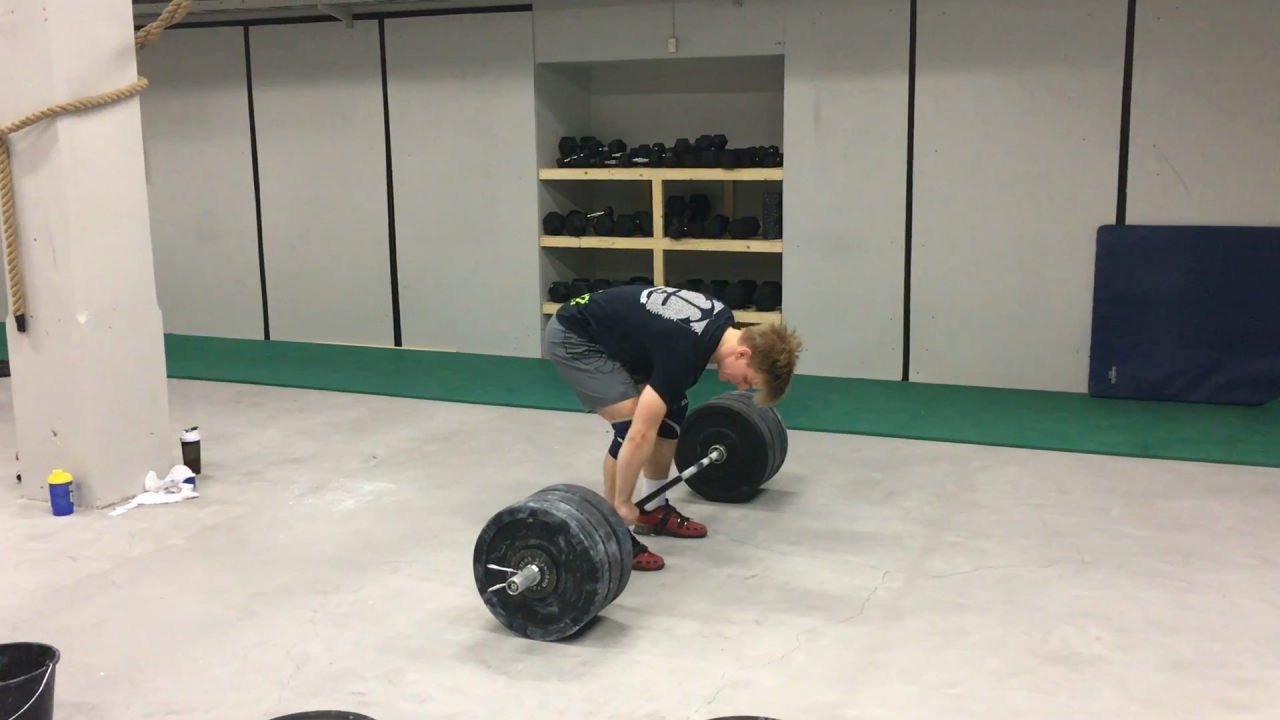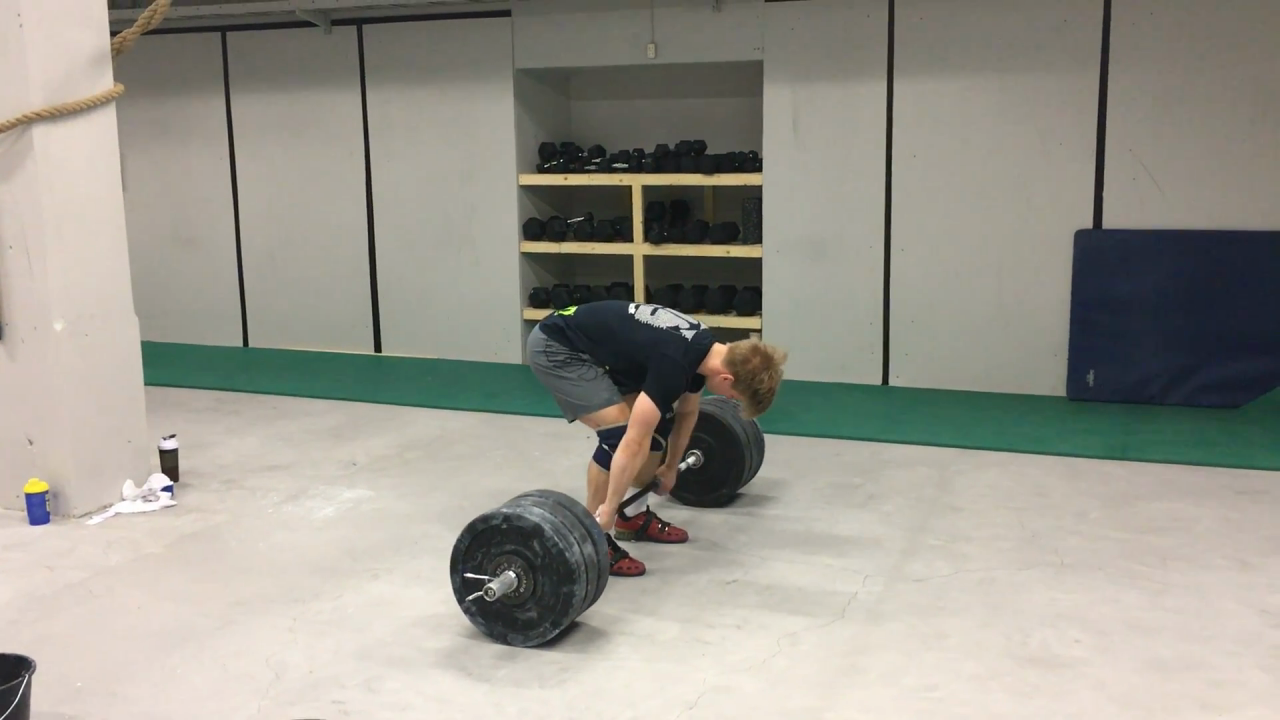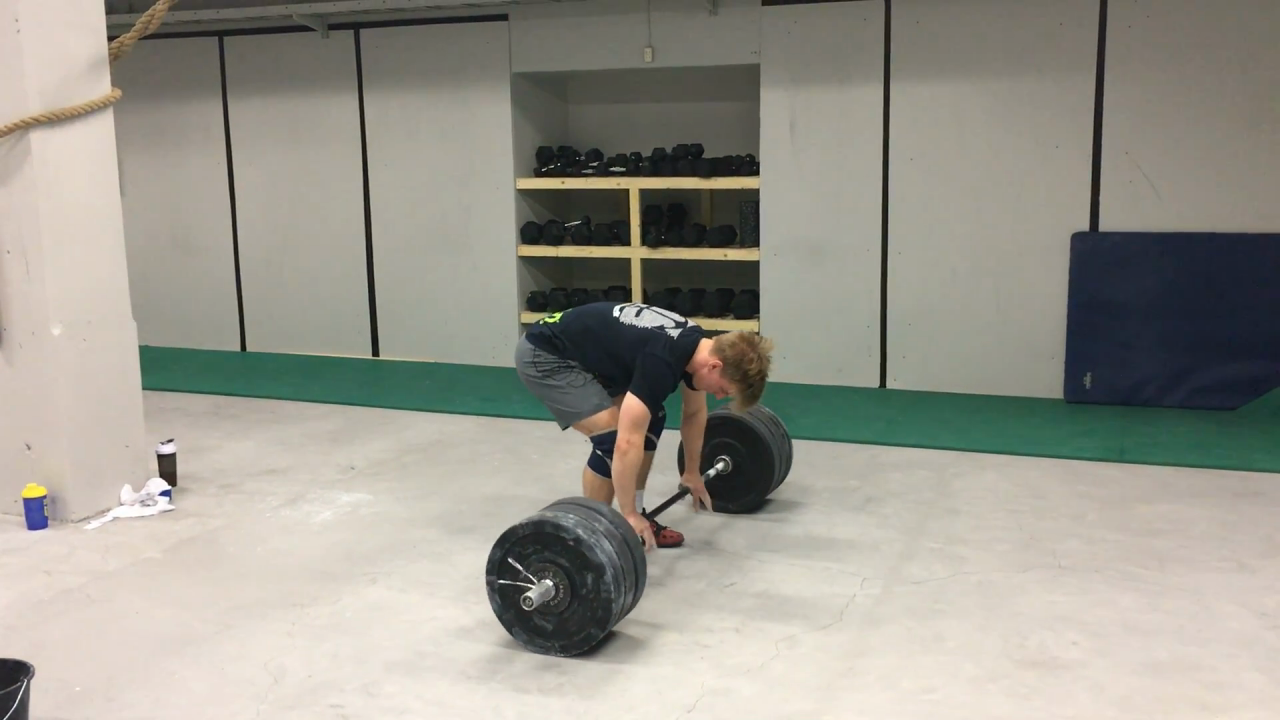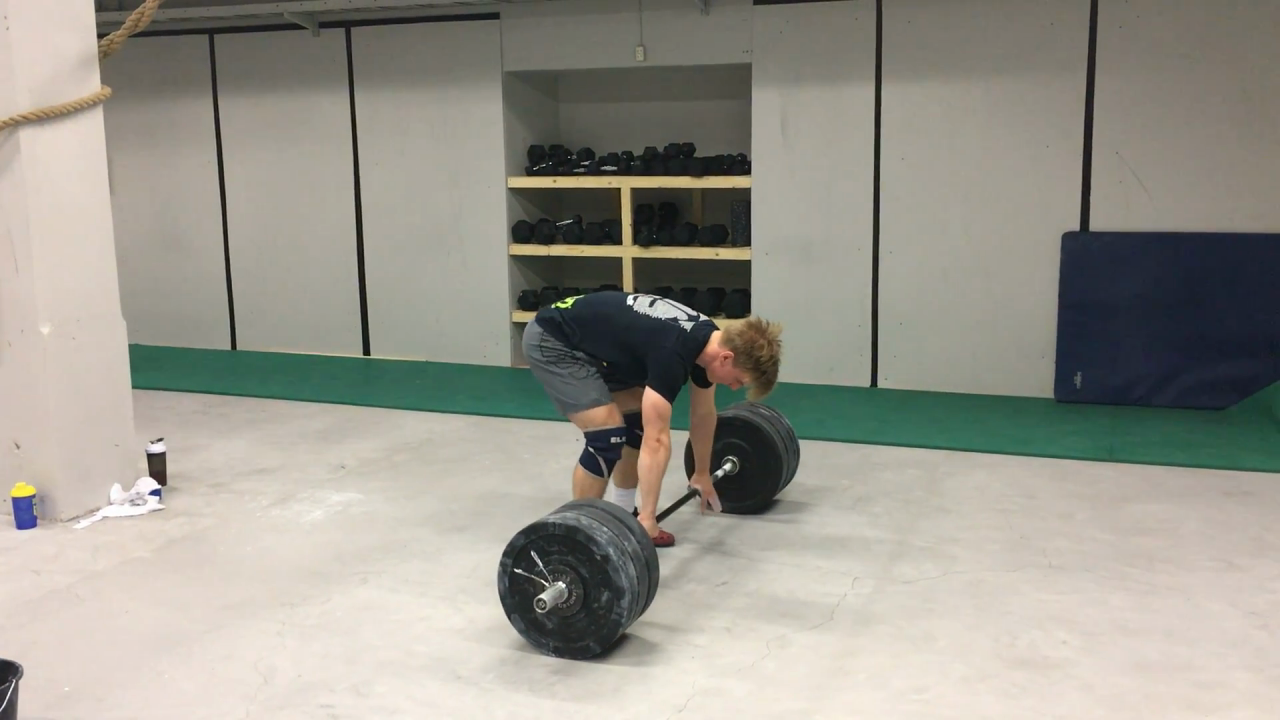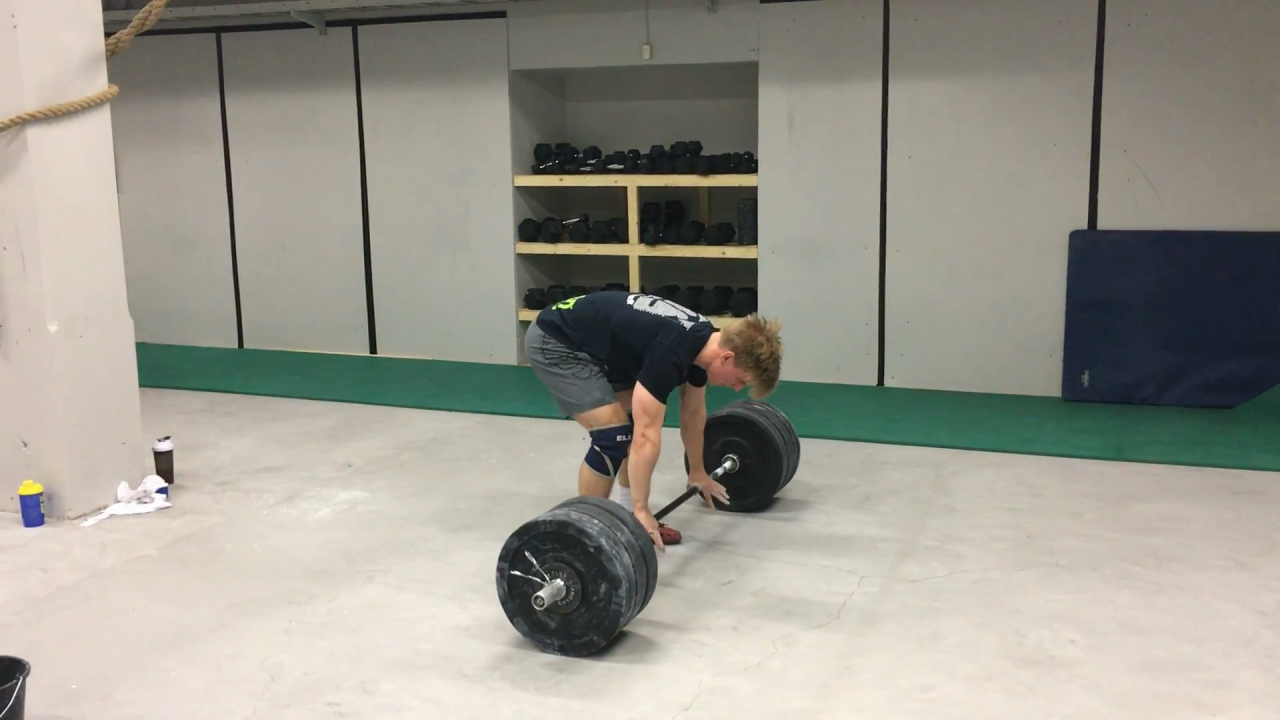
dt=1s
person 1, frame 1
left shoulder: (722, 320)
right shoulder: (684, 353)
right elbow: (640, 434)
right wrist: (622, 503)
left hip: (610, 331)
right hip: (573, 336)
left knee: (672, 408)
right knee: (631, 423)
left ankle: (654, 510)
person 1, frame 2
left shoulder: (702, 346)
right shoulder: (675, 363)
left elbow: (686, 412)
right elbow: (634, 441)
left wrist: (670, 468)
right wrist: (608, 510)
left hip: (590, 345)
right hip: (555, 348)
left knee: (658, 419)
right knee: (619, 431)
left ankle: (634, 517)
person 1, frame 3
left shoulder: (697, 346)
right shoulder: (661, 361)
left elbow: (694, 413)
right elbow: (627, 443)
left wrist: (692, 472)
right wrist: (628, 515)
left hip: (581, 349)
right hip: (544, 356)
left knee: (650, 419)
right knee: (612, 436)
left ankle: (637, 518)
person 1, frame 4
left shoulder: (708, 340)
right shoulder: (672, 353)
left elbow: (703, 414)
right elbow: (656, 440)
left wrist: (702, 474)
right wrist: (647, 516)
left hip: (590, 340)
right hip: (552, 340)
left knee: (639, 421)
right knee: (608, 435)
person 1, frame 5
left shoulder: (704, 341)
right shoulder: (670, 352)
left elbow: (692, 413)
right elbow: (646, 436)
left wrist: (698, 472)
right wrist: (641, 510)
left hip: (592, 340)
right hip: (554, 342)
left knee: (646, 420)
right knee: (613, 434)
